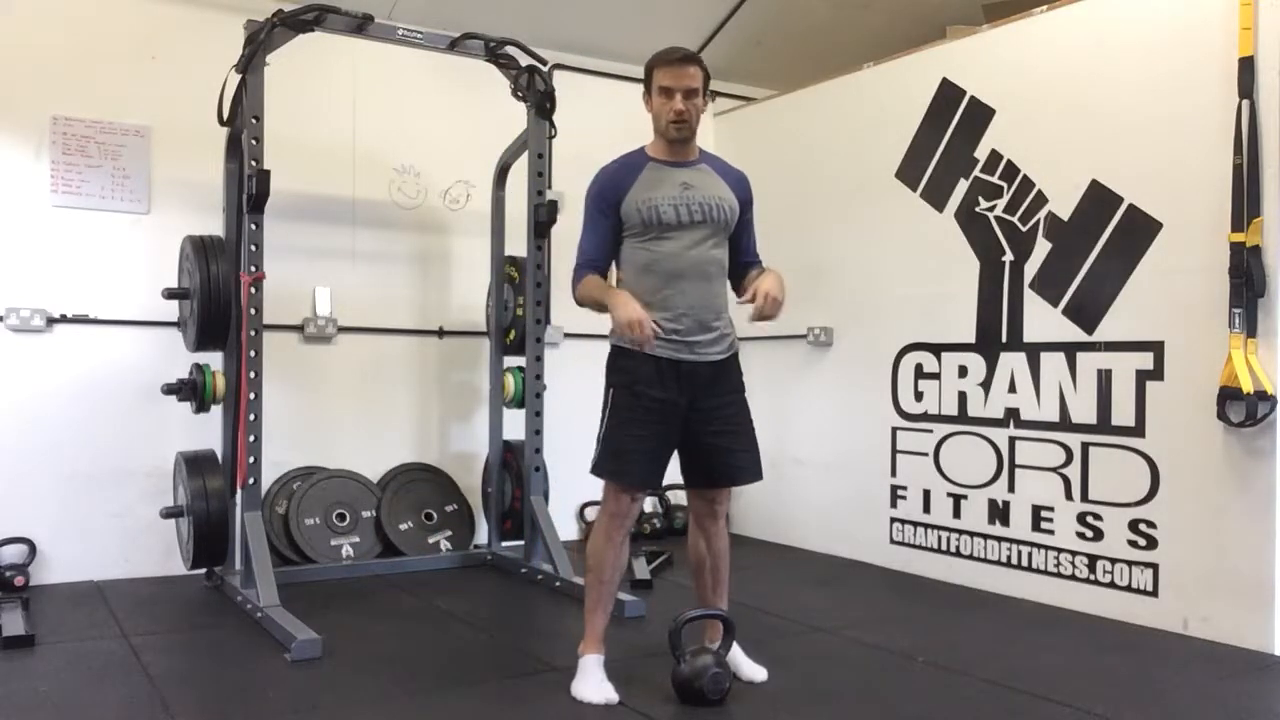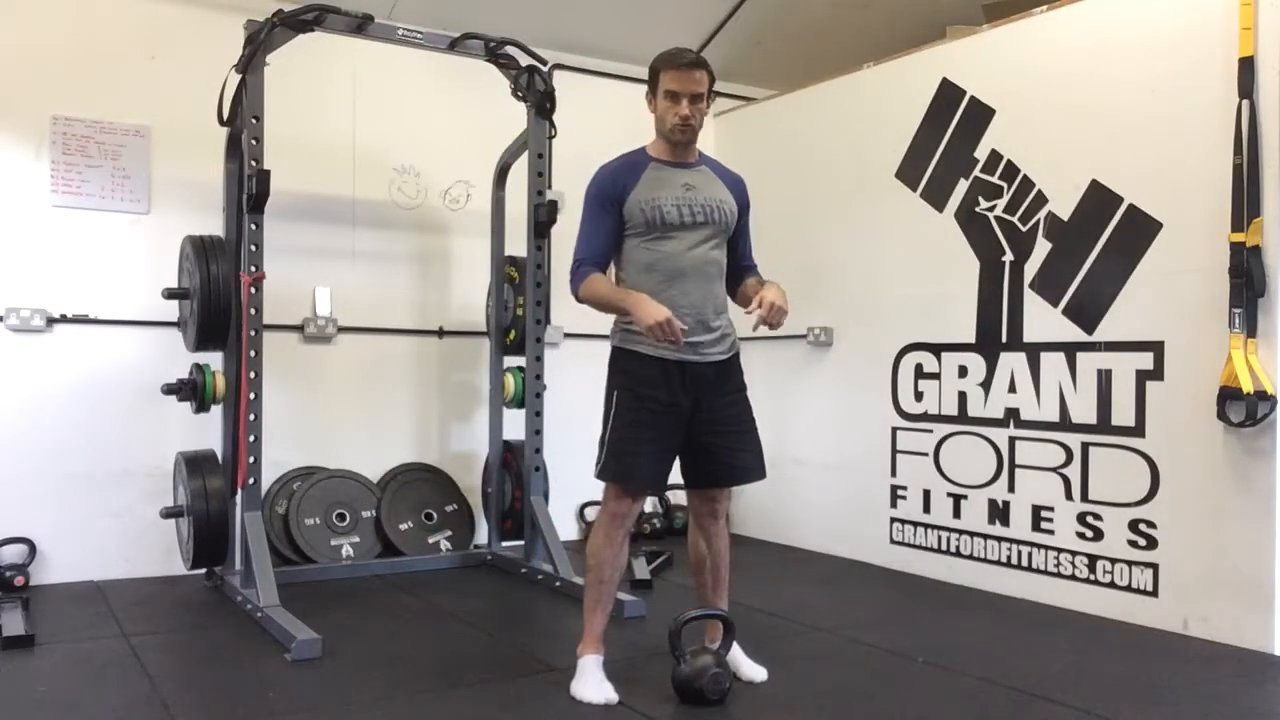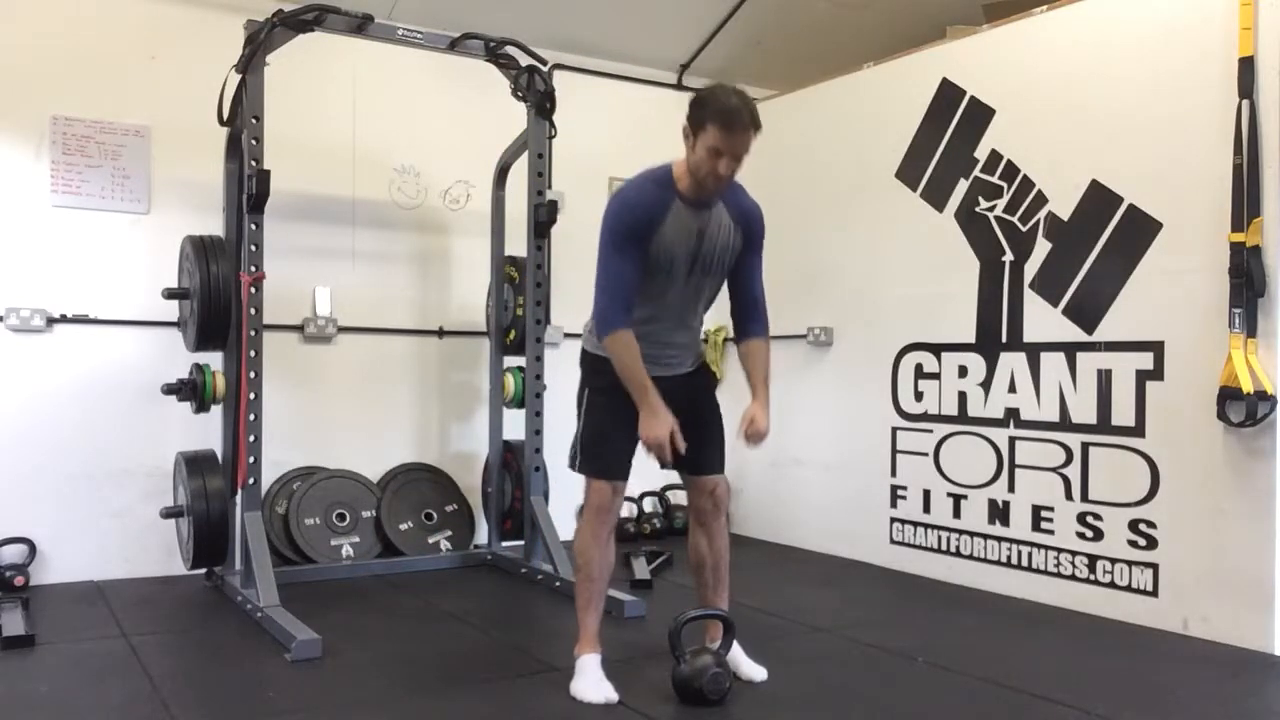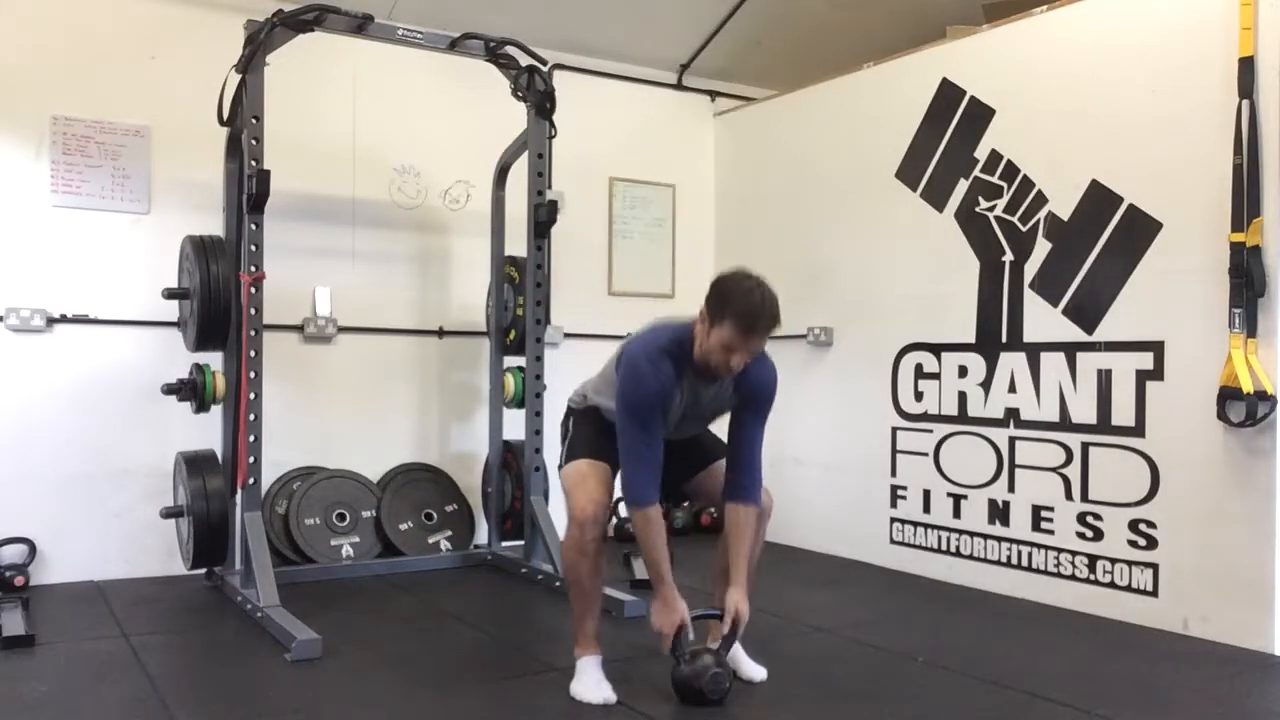
dt=0.5s
person 1, frame 1
left shoulder: (732, 183)
right shoulder: (616, 180)
left elbow: (742, 267)
right elbow: (584, 274)
left wrist: (768, 280)
right wrist: (616, 298)
left hip: (716, 364)
right hip: (643, 363)
left knee: (713, 504)
right knee: (621, 503)
left ankle: (716, 641)
right ankle: (591, 653)
person 1, frame 2
left shoulder: (730, 186)
right shoulder: (617, 179)
right elbow: (584, 277)
left wrist: (766, 288)
right wrist: (635, 300)
left hip: (718, 367)
right hip: (644, 365)
left knee: (712, 507)
right knee: (621, 506)
left ankle: (716, 640)
right ankle: (590, 654)
person 1, frame 3
left shoulder: (745, 215)
right shoulder: (636, 202)
left elbow: (750, 313)
right elbow: (611, 315)
left wrist: (759, 397)
right wrist: (648, 407)
left hip: (686, 368)
right hip: (611, 364)
left knee: (712, 499)
right knee: (603, 501)
left ankle: (716, 639)
right ankle: (587, 653)
person 1, frame 4
left shoulder: (758, 376)
right shoulder: (649, 360)
left elbow: (742, 478)
right elbow: (641, 484)
left wrist: (737, 585)
right wrist: (665, 593)
left hip: (677, 433)
right hip: (600, 421)
left knee: (758, 504)
right knee: (588, 512)
left ankle: (721, 639)
right ankle: (587, 656)
